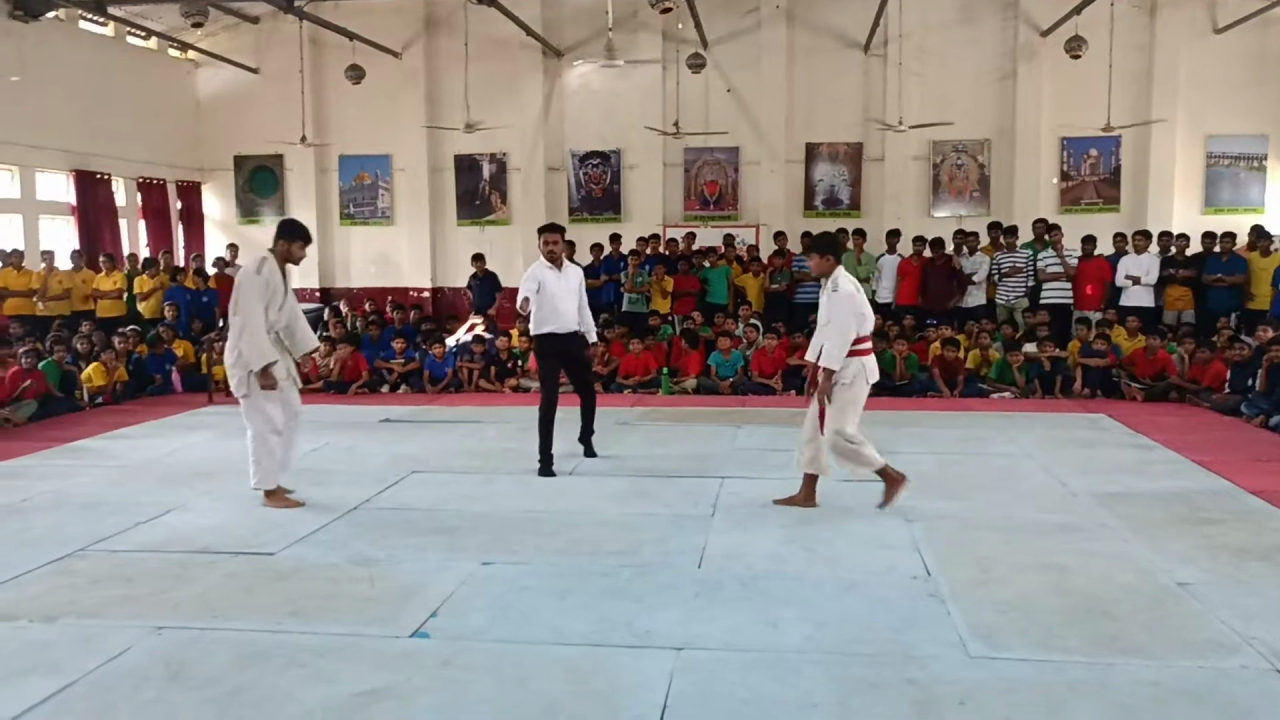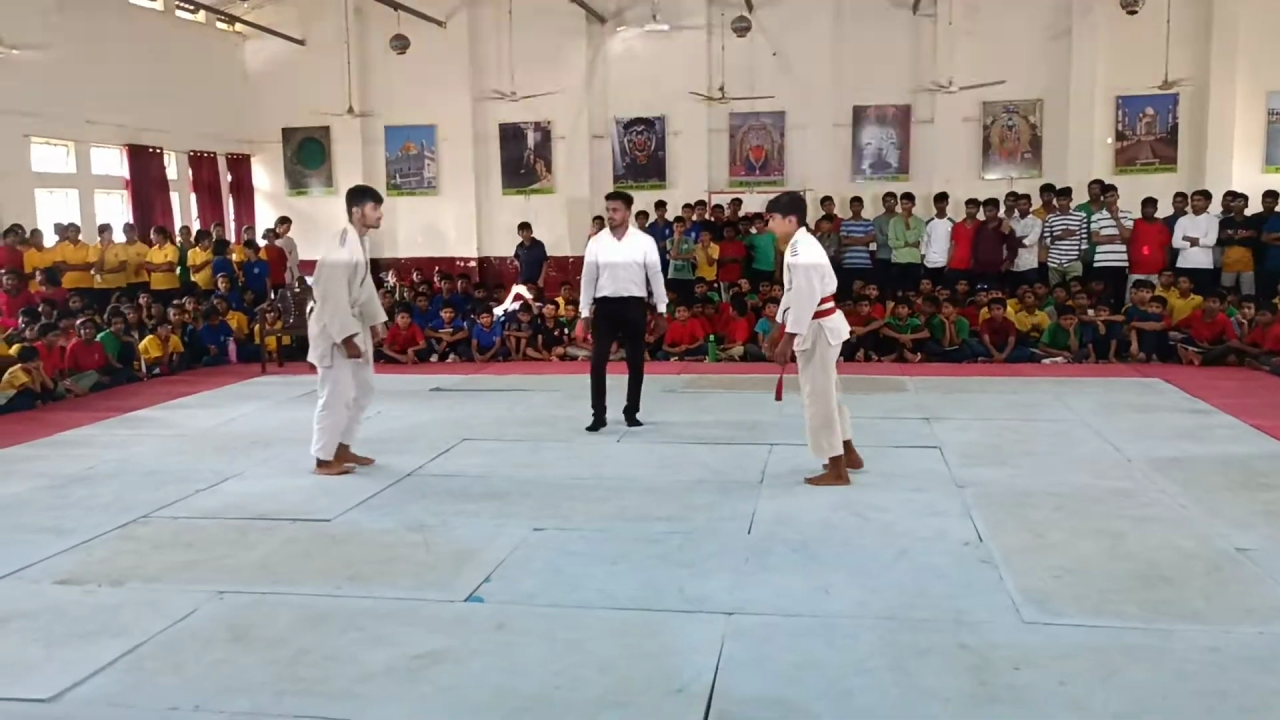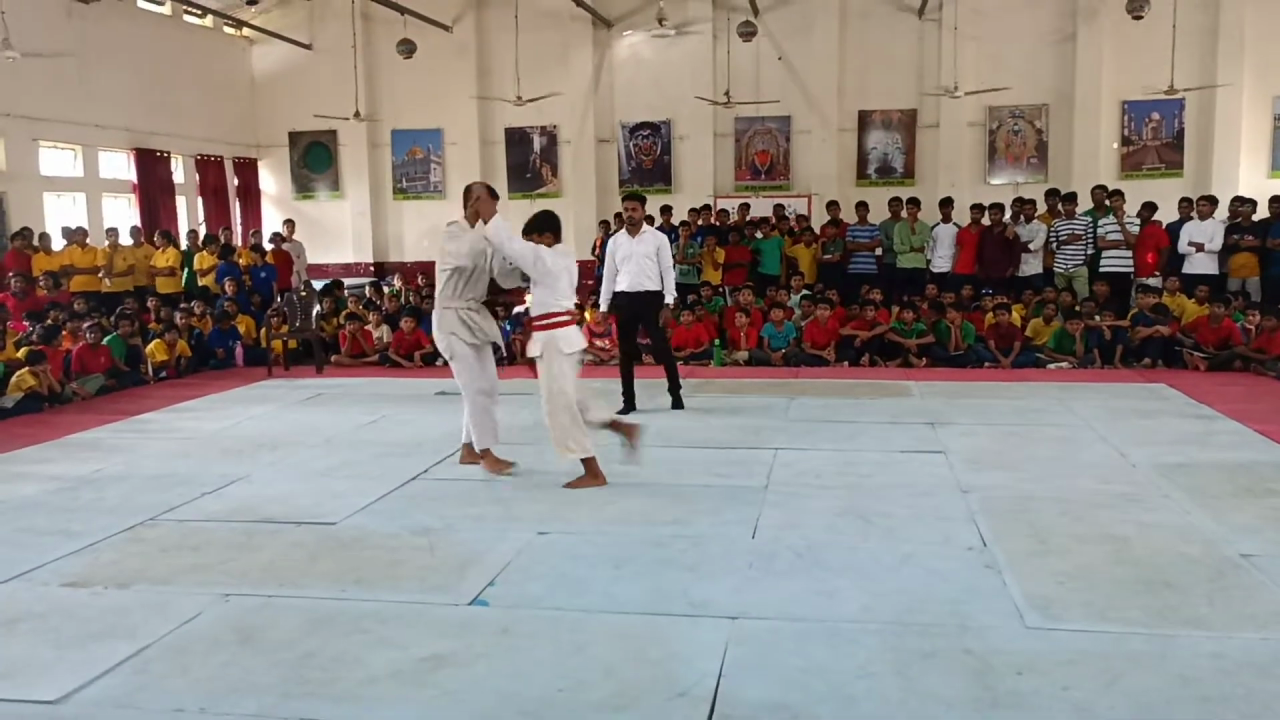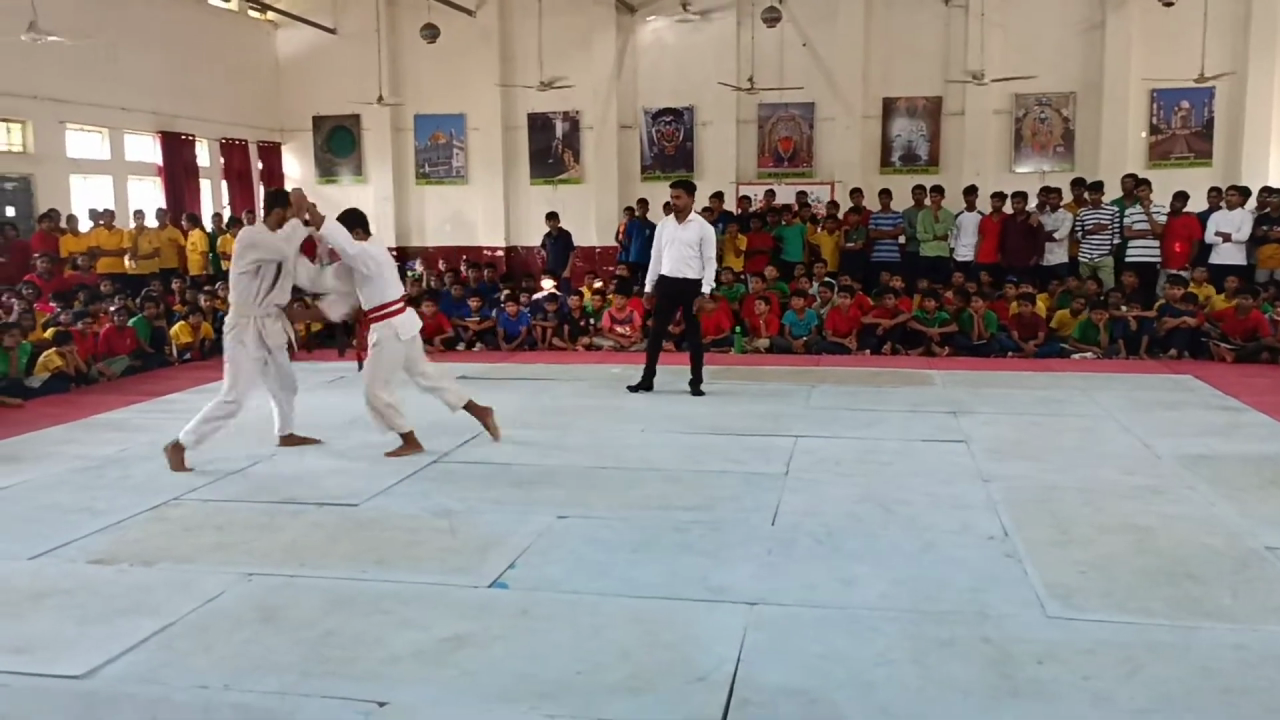
dt=1s
person 1, frame 1
left shoulder: (281, 271)
right shoulder: (256, 275)
left elbow: (291, 314)
right elbow: (249, 326)
left wrist: (303, 352)
right wrist: (263, 369)
left hip: (270, 350)
right hip: (250, 356)
left knee: (288, 414)
right knee: (266, 424)
left ankle: (271, 479)
right ankle: (270, 492)
person 1, frame 2
left shoulder: (360, 242)
right shoulder: (340, 245)
right elbow: (333, 297)
left wrist: (374, 323)
right wrist: (349, 339)
left hip: (353, 325)
right hip: (333, 330)
left knee: (362, 390)
right knee: (335, 396)
left ankle: (341, 450)
right ankle: (323, 460)
person 1, frame 3
left shoulder: (485, 239)
right shoulder: (453, 234)
left elbow: (506, 275)
right elbow: (467, 256)
right wrist: (477, 212)
left hip: (477, 316)
right hip: (452, 319)
left knee: (486, 386)
right knee: (477, 387)
left ankle: (470, 448)
right ankle: (485, 452)
person 1, frame 4
left shoulder: (280, 243)
right shoulder: (251, 236)
left elbow: (311, 277)
right elbow: (287, 246)
right wrist: (298, 216)
left hip: (269, 324)
right hip: (245, 327)
left knee: (285, 385)
right knee: (233, 398)
left ankle: (286, 434)
right ankle: (178, 445)
person 2, frame 1
left shoulder: (842, 287)
right shoulder: (832, 284)
left elbow: (841, 335)
right elbow: (824, 330)
left wrist: (827, 375)
right wrist: (814, 367)
left hip: (851, 366)
right hip: (837, 365)
left knee: (838, 432)
right knee: (816, 427)
left ankle: (891, 476)
right ankle: (806, 493)
person 2, frame 2
left shoulder: (801, 249)
right shoulder: (801, 244)
left elbow: (805, 297)
right elbow: (795, 293)
left wrist: (787, 339)
right wrist: (781, 329)
left hip: (817, 328)
right hip: (819, 325)
left knee: (818, 397)
right knee: (825, 394)
left ankle: (837, 468)
right ankle: (849, 453)
person 2, frame 3
left shoulder: (545, 258)
right shoulder: (566, 257)
left elbow: (509, 243)
left wrist: (485, 208)
left hip: (553, 339)
right hip: (562, 335)
left knee: (560, 405)
right knee: (573, 399)
left ankle: (594, 473)
right ankle: (623, 428)
person 2, frame 4
left shoulder: (368, 253)
right shoulder: (370, 254)
left elbow: (335, 237)
left wrist: (312, 214)
left hip: (394, 326)
right hip: (390, 326)
left knee: (376, 390)
right knee: (426, 375)
left ankle: (411, 442)
right ankle: (480, 411)
person 3, frame 1
left shoulder: (576, 272)
right shoulder: (535, 272)
right elbow: (525, 294)
left wrist: (592, 338)
right wrist: (524, 304)
left hip: (574, 339)
right hip: (547, 341)
left knee: (588, 392)
right knee: (549, 400)
left ankle: (586, 438)
right ankle: (545, 460)
person 3, frame 2
left shoulder: (645, 241)
right shoulder: (596, 242)
left elbow: (655, 276)
right elbow: (588, 278)
left wrist: (661, 309)
right wrist: (585, 311)
left hip: (634, 305)
right hip: (605, 305)
left knee: (636, 362)
right knee: (598, 360)
left ankle: (631, 411)
right ankle: (598, 414)
person 3, frame 3
left shoulder: (658, 238)
right shoulder: (615, 241)
left elbow: (668, 271)
right elbow: (609, 275)
left wrist: (668, 303)
right wrist: (603, 306)
left hip: (651, 298)
right hip: (624, 299)
left knee: (661, 347)
right knee: (626, 351)
left ankle: (675, 393)
right ankle: (629, 400)
person 3, frame 4
left shoulder: (703, 228)
right shoulder: (664, 225)
left elbow: (709, 262)
right elbow: (656, 257)
left wrist: (705, 293)
right wrist: (649, 287)
left hip: (690, 285)
right hip: (666, 283)
left knee: (693, 335)
right knee: (656, 331)
left ankle: (696, 382)
right ankle: (647, 379)
